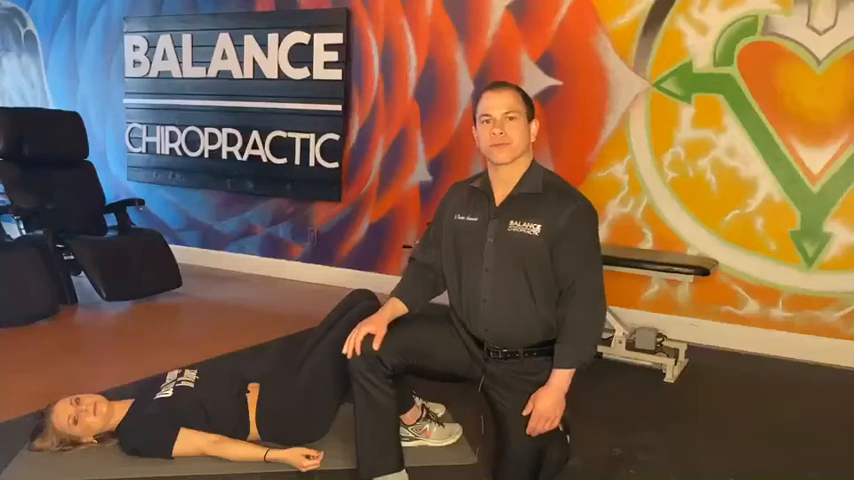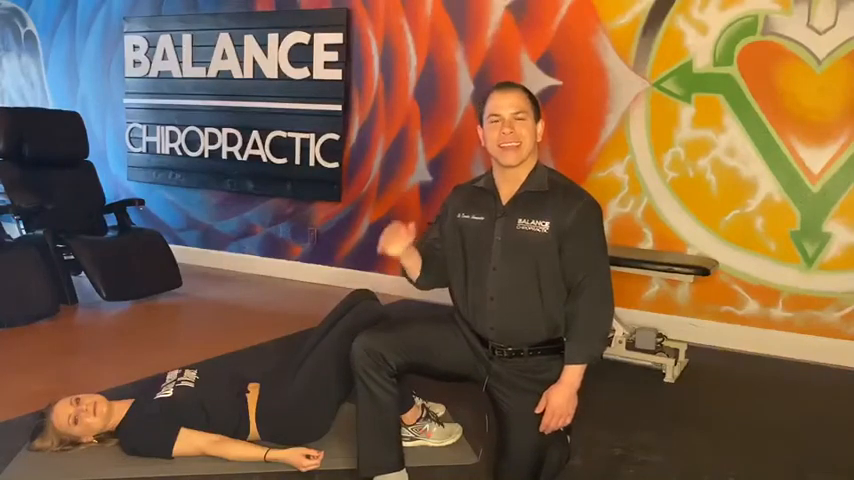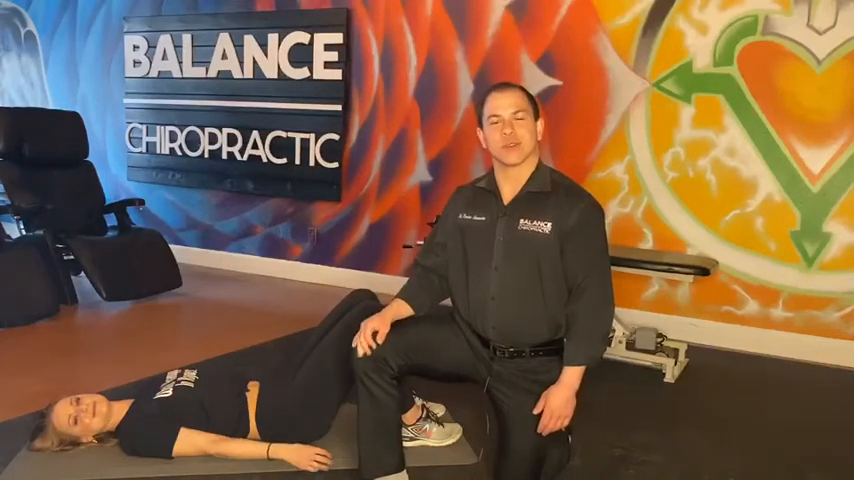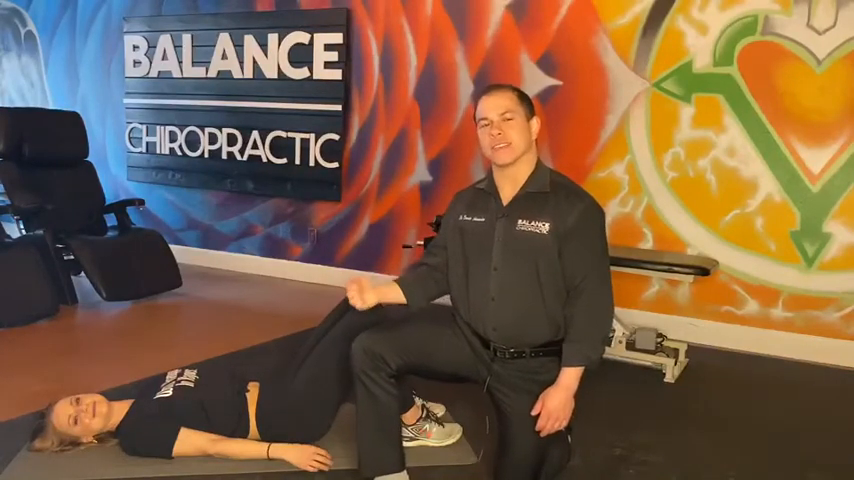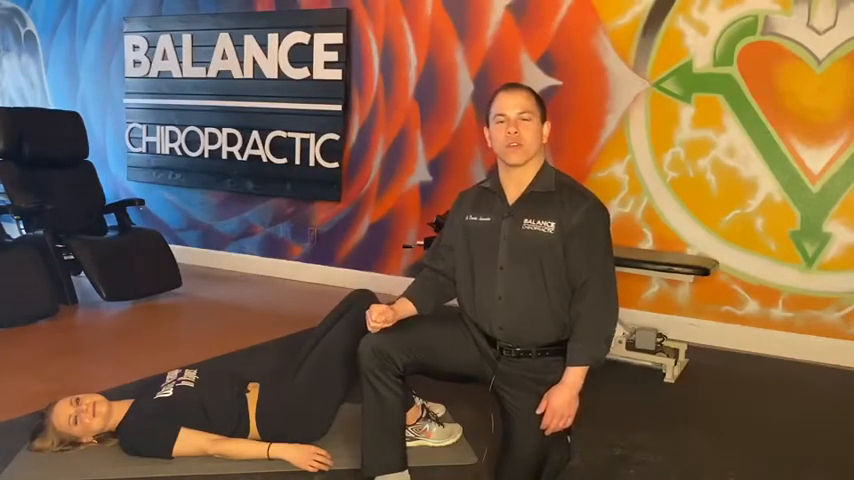
dt=1s
person 1, frame 1
left shoulder: (149, 392)
right shoulder: (138, 436)
right elbow: (212, 445)
right wrist: (281, 454)
left hip: (267, 386)
right hip: (285, 417)
left knee: (362, 299)
right knee: (367, 315)
left ankle: (399, 401)
right ankle: (411, 420)
person 1, frame 2
left shoulder: (151, 393)
right shoulder: (139, 435)
right elbow: (212, 444)
right wrist: (280, 455)
left hip: (268, 389)
right hip: (285, 417)
left knee: (362, 299)
right knee: (369, 315)
left ankle: (403, 401)
right ankle: (413, 421)
person 1, frame 3
left shoulder: (151, 392)
right shoulder: (138, 434)
right elbow: (212, 445)
right wrist: (282, 451)
left hip: (268, 389)
right hip: (284, 417)
left knee: (362, 299)
right knee: (366, 316)
left ankle: (402, 401)
right ankle: (413, 422)
person 1, frame 4
left shoulder: (150, 392)
right shoulder: (139, 435)
right elbow: (212, 444)
right wrist: (282, 451)
left hip: (268, 390)
right hip: (285, 417)
right knee: (367, 318)
left ankle: (403, 402)
person 1, frame 5
left shoulder: (150, 393)
right shoulder: (139, 434)
right elbow: (212, 445)
right wrist: (282, 450)
left hip: (269, 390)
right hip: (285, 418)
left knee: (361, 300)
right knee: (365, 316)
left ankle: (404, 401)
person 2, frame 1
left shoulder: (568, 209)
right shoulder: (459, 198)
left elbow: (583, 304)
right elbow: (428, 269)
left wrist: (558, 387)
right wrist: (384, 315)
left hip: (529, 363)
right hip: (463, 340)
right knee: (367, 351)
left ankle: (553, 434)
person 2, frame 2
left shoulder: (573, 207)
right shoulder: (463, 199)
left elbow: (591, 300)
right elbow: (433, 274)
left wrist: (569, 383)
right wrist: (406, 252)
left hip: (534, 362)
right hip: (466, 339)
right knee: (370, 348)
left ankle: (553, 435)
person 2, frame 3
left shoulder: (575, 208)
right shoulder: (464, 200)
left elbow: (590, 302)
right elbow: (432, 273)
left wrist: (567, 385)
right wrist: (388, 314)
left hip: (533, 363)
right hip: (465, 338)
right knee: (372, 352)
left ankle: (553, 437)
person 2, frame 4
left shoulder: (574, 208)
right shoulder: (465, 203)
left elbow: (590, 303)
right elbow: (436, 271)
left wrist: (566, 386)
right wrist: (379, 292)
left hip: (534, 363)
right hip: (466, 338)
right knee: (370, 350)
left ankle: (553, 437)
person 2, frame 5
left shoulder: (580, 209)
right shoulder: (470, 202)
left elbow: (595, 302)
right elbow: (441, 273)
left wrist: (570, 385)
right wrist: (396, 310)
left hip: (539, 363)
right hip: (471, 338)
right knee: (378, 348)
left ankle: (555, 438)
